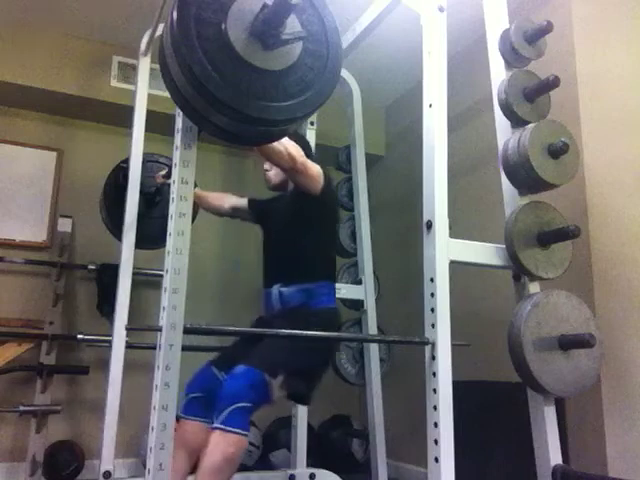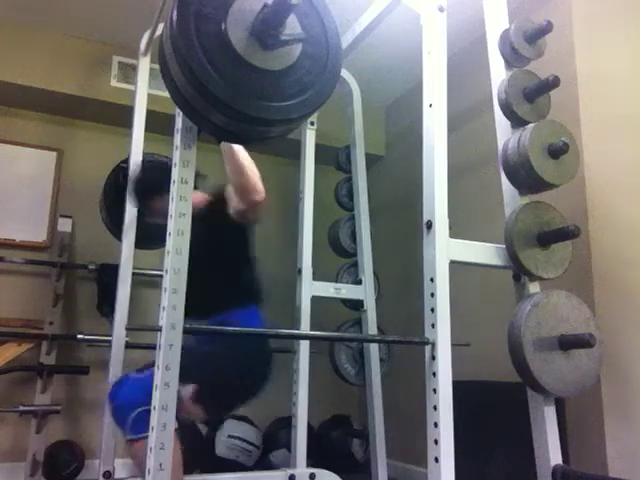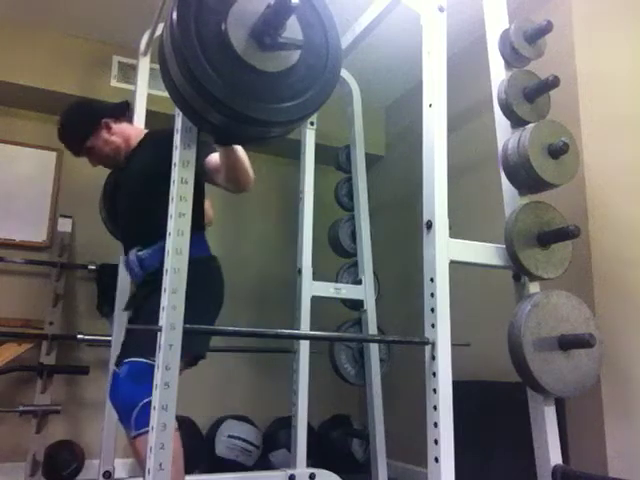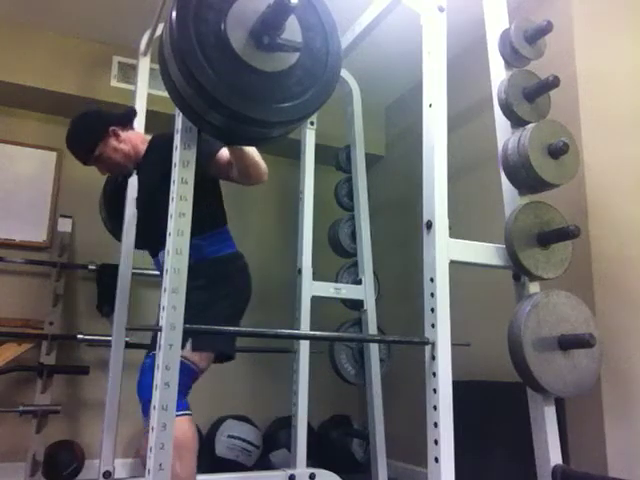
dt=0.5s
person 1, frame 1
left shoulder: (315, 193)
right shoulder: (275, 207)
left elbow: (293, 160)
right elbow: (226, 205)
left hip: (310, 321)
right hip: (276, 320)
left knee: (237, 395)
right knee: (200, 391)
person 1, frame 2
left shoulder: (222, 214)
right shoulder: (194, 222)
left elbow: (253, 196)
left wrist: (228, 138)
left hip: (240, 346)
right hip: (209, 344)
left knee: (137, 397)
right knee: (127, 393)
person 1, frame 3
left shoulder: (169, 145)
right shoulder: (131, 167)
left elbow: (240, 180)
left hip: (187, 282)
right hip: (155, 286)
left knee: (137, 394)
right knee: (127, 392)
person 1, frame 4
left shoulder: (179, 146)
right shoulder: (145, 173)
left elbow: (254, 173)
left hip: (215, 279)
right hip: (188, 283)
right knee: (154, 390)
